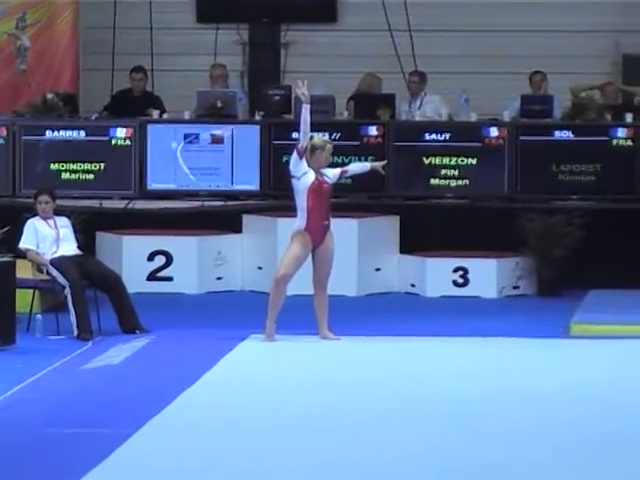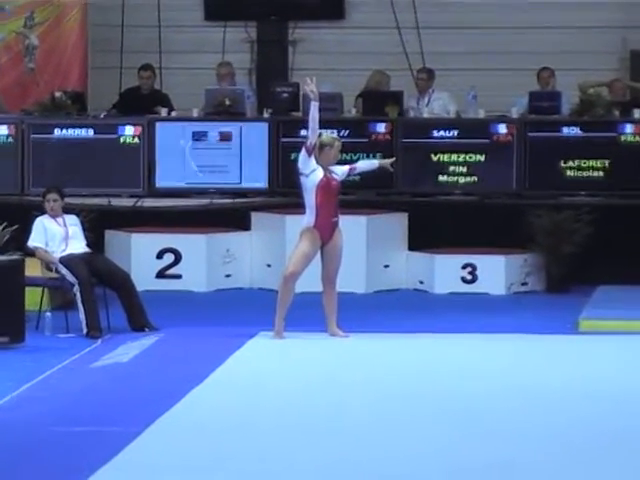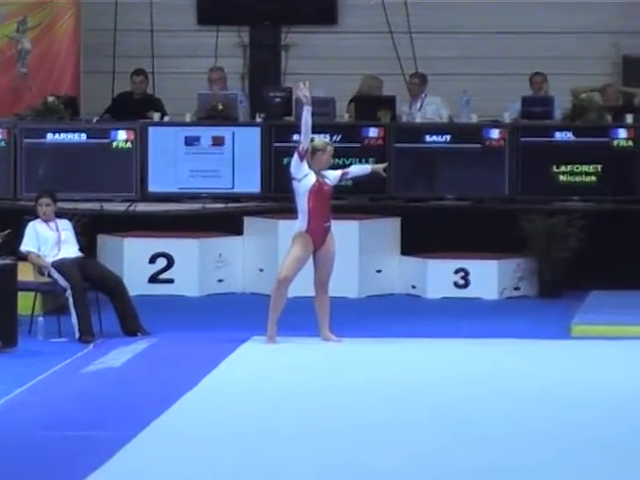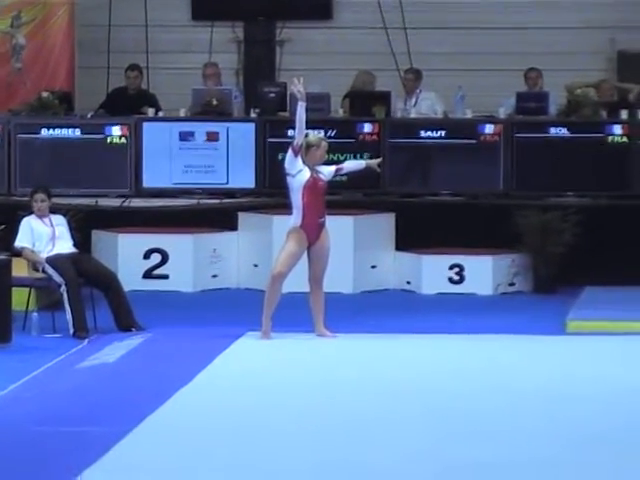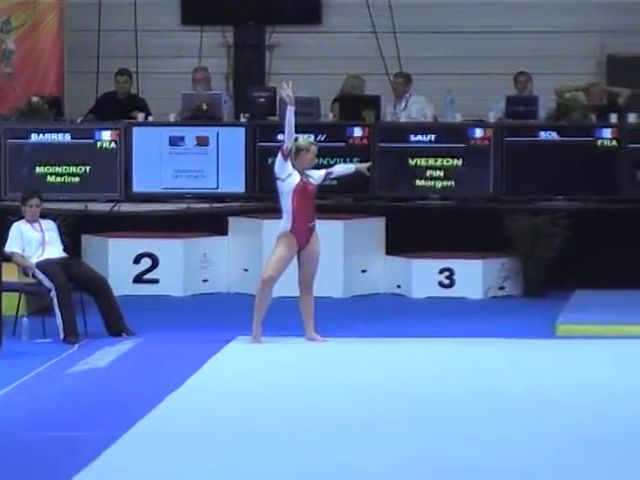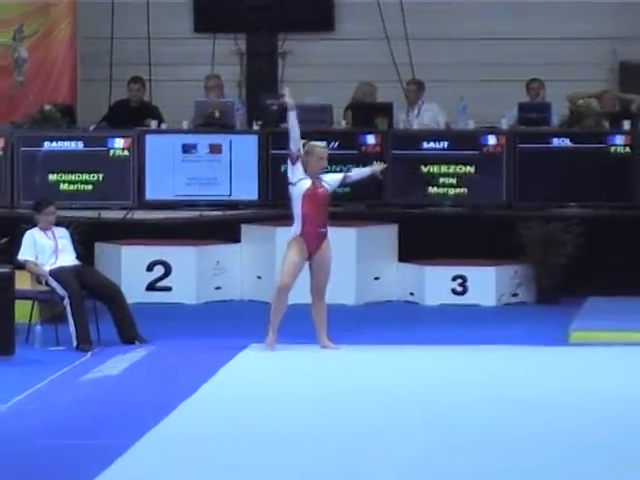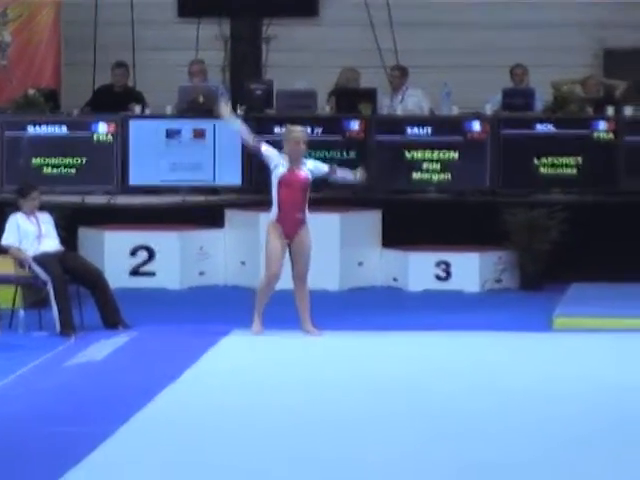
dt=0.2s
person 1, frame 1
left shoulder: (327, 174)
right shoulder: (299, 168)
left elbow: (350, 169)
right elbow: (303, 136)
left wrist: (373, 165)
right wrist: (306, 104)
left hip: (325, 234)
right hip: (304, 234)
left knee: (321, 283)
right knee: (281, 276)
left ankle: (324, 330)
right ankle: (270, 327)
person 1, frame 2
left shoulder: (335, 172)
right shoulder: (307, 165)
left elbow: (358, 166)
right elbow: (312, 133)
left wrist: (381, 163)
right wrist: (314, 101)
left hip: (333, 231)
right hip: (313, 231)
left knee: (330, 280)
right knee: (290, 273)
left ankle: (332, 327)
right ankle: (279, 324)
person 1, frame 3
left shoulder: (328, 176)
right shoulder: (300, 170)
left elbow: (350, 171)
right elbow: (305, 138)
left wrist: (373, 168)
right wrist: (307, 106)
left hip: (325, 236)
right hip: (305, 235)
left knee: (322, 284)
right knee: (283, 278)
left ankle: (325, 331)
right ankle: (271, 329)
person 1, frame 4
left shoulder: (322, 172)
right shoulder: (294, 165)
left elbow: (344, 167)
right elbow: (299, 134)
left wrist: (368, 163)
right wrist: (301, 102)
left hip: (320, 231)
right hip: (299, 231)
left knee: (317, 280)
right knee: (278, 273)
left ankle: (320, 327)
right ankle: (266, 324)
person 1, frame 5
left shoulder: (312, 176)
right shoulder: (284, 169)
left elbow: (334, 170)
right elbow: (288, 138)
left wrist: (358, 167)
right wrist: (290, 106)
left hip: (310, 236)
right hip: (289, 235)
left knee: (307, 285)
right knee: (268, 278)
left ankle: (310, 331)
right ankle: (256, 328)
person 1, frame 6
left shoulder: (326, 180)
right shoulder: (296, 175)
left elbow: (350, 174)
right elbow: (294, 143)
left wrist: (372, 169)
right wrist: (292, 110)
left hip: (321, 242)
right hip: (299, 241)
left knee: (319, 292)
right knee: (283, 285)
left ankle: (322, 338)
right ankle: (272, 334)
person 1, frame 7
left shoulder: (310, 166)
right shoulder: (276, 159)
left elbow: (333, 172)
right elbow: (252, 141)
left wrist: (354, 176)
right wrist: (231, 118)
left hip: (300, 228)
right hip: (278, 225)
left knee: (301, 277)
right knee: (272, 275)
left ankle: (306, 323)
right ankle: (257, 318)
person 2, frame 1
left shoulder: (64, 221)
right shoulder: (32, 224)
right elbow: (30, 254)
left wrist: (80, 255)
right wrist: (48, 264)
left hip: (78, 257)
right hip: (56, 260)
left knee: (113, 279)
right knee: (75, 282)
left ankle: (130, 324)
right ankle: (83, 330)
person 2, frame 2
left shoulder: (73, 219)
right shoulder: (41, 222)
right elbow: (39, 252)
left wrist: (89, 253)
right wrist: (56, 262)
left hip: (87, 254)
right hip: (65, 258)
left knee: (122, 277)
right knee: (84, 280)
left ankle: (139, 322)
right ankle: (92, 327)
person 2, frame 3
left shoulder: (66, 223)
right shoulder: (33, 226)
right elbow: (31, 256)
left wrist: (82, 258)
right wrist: (48, 266)
left hip: (79, 259)
right hip: (58, 263)
left knee: (115, 281)
right knee: (76, 284)
left ankle: (132, 326)
right ankle: (84, 332)
person 2, frame 4
left shoulder: (60, 219)
right shoulder: (28, 222)
right elbow: (26, 252)
left wrist: (77, 256)
right wrist: (42, 262)
left hip: (73, 254)
right hip: (52, 258)
left knee: (109, 277)
right knee: (71, 279)
left ankle: (127, 322)
right ankle: (79, 328)
person 2, frame 5
left shoulder: (50, 224)
right shoulder: (18, 227)
right elbow: (15, 256)
left wrist: (66, 259)
right wrist: (32, 267)
left hip: (63, 260)
right hip: (42, 263)
left knee: (99, 282)
right knee: (61, 284)
left ankle: (117, 327)
right ankle: (69, 333)
person 2, frame 6
left shoulder: (63, 231)
right shoulder: (31, 235)
right elbow: (29, 264)
left wrist: (79, 267)
right wrist: (46, 275)
left hip: (77, 267)
right hip: (55, 271)
left knee: (112, 289)
right knee: (74, 292)
left ankle: (130, 334)
right ankle: (82, 341)
person 2, frame 7
left shoulder: (46, 217)
right shoulder: (15, 220)
left wrist: (61, 250)
right wrist: (29, 260)
left hip: (59, 253)
right hip: (39, 257)
left knee: (95, 274)
right knee: (57, 277)
left ankle: (113, 319)
right ankle: (65, 326)
